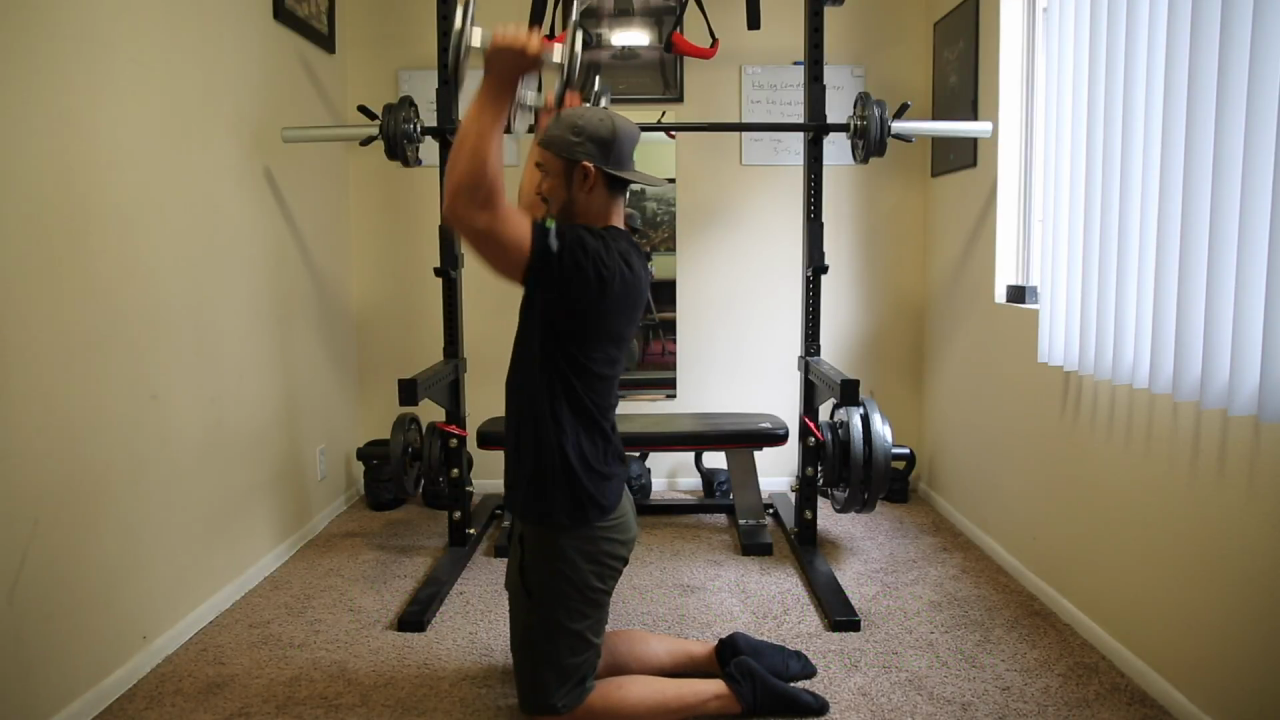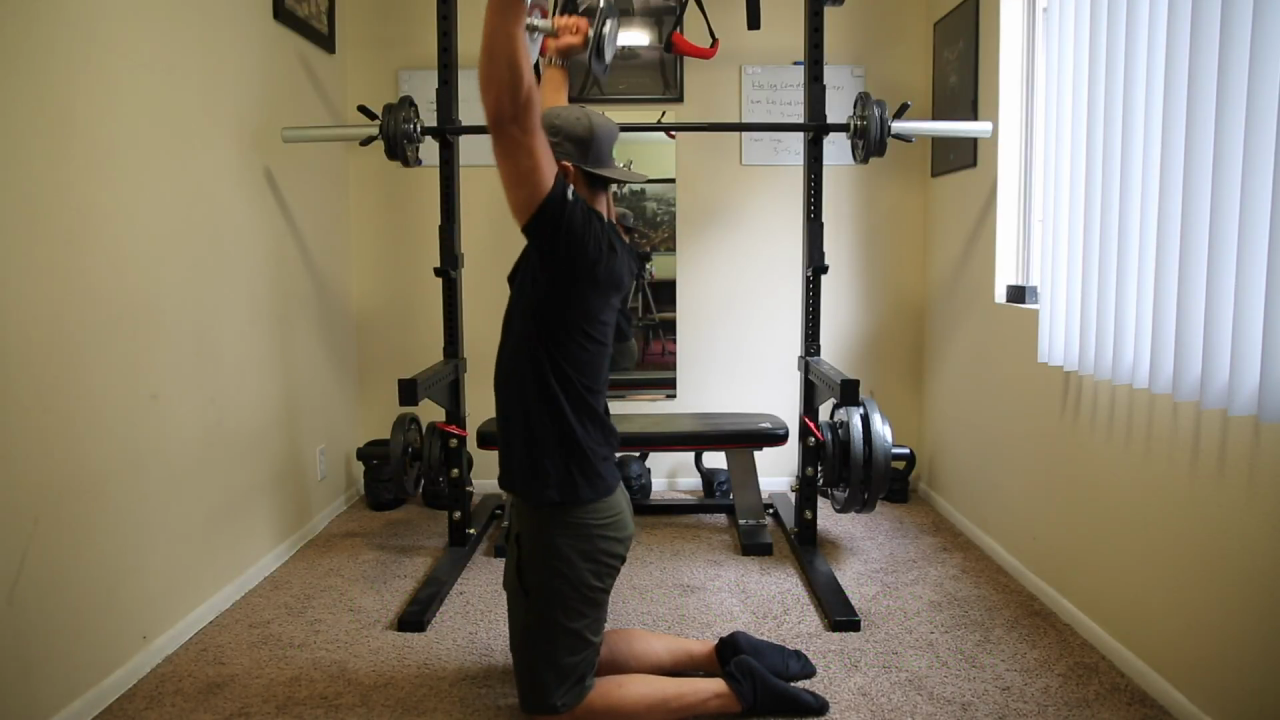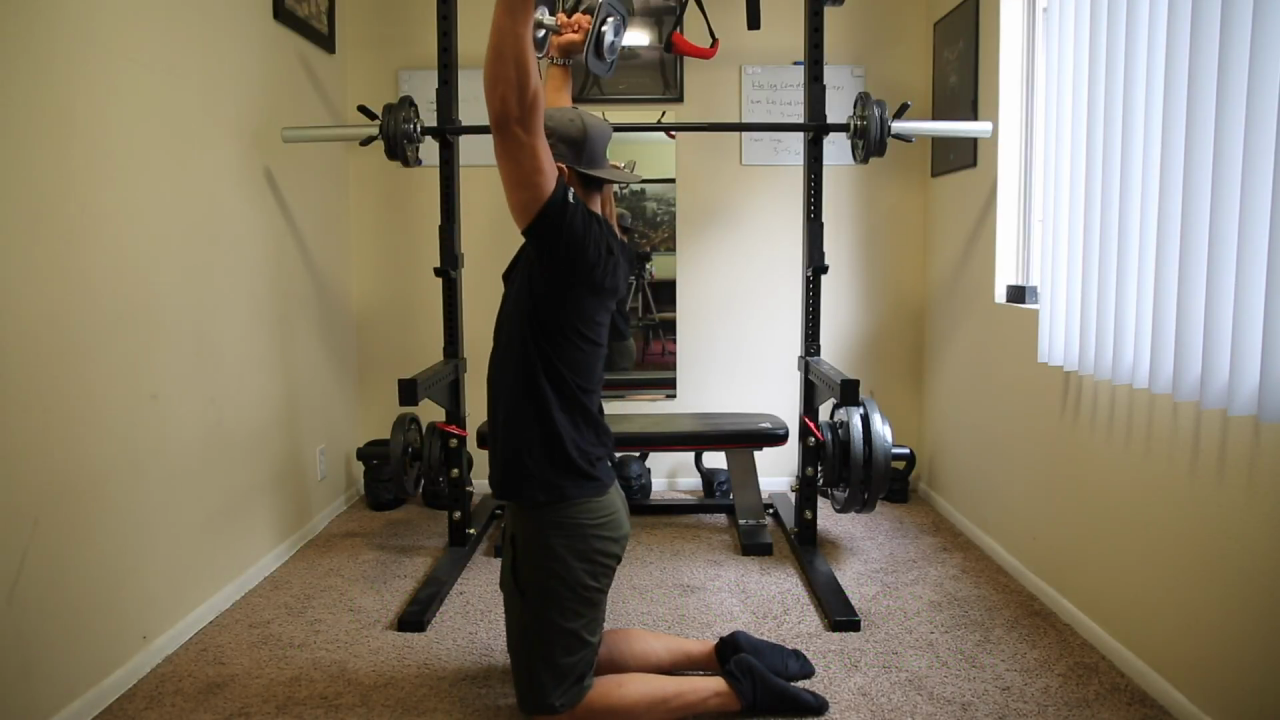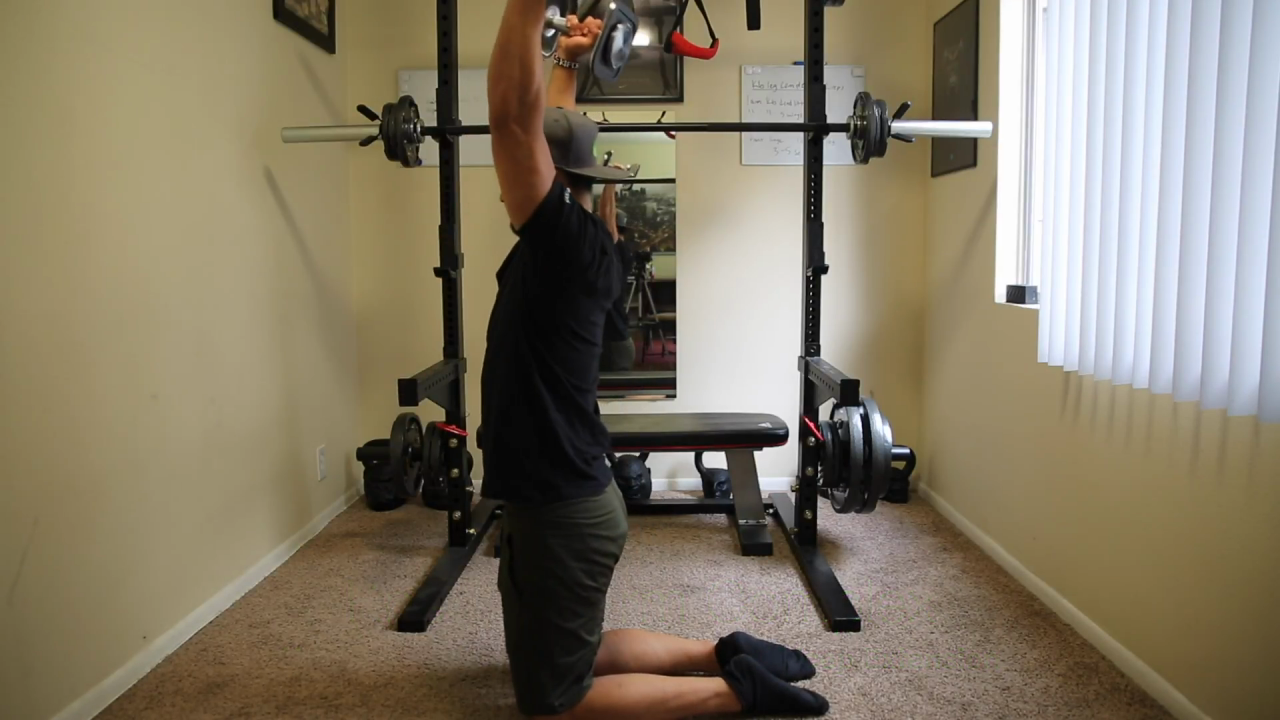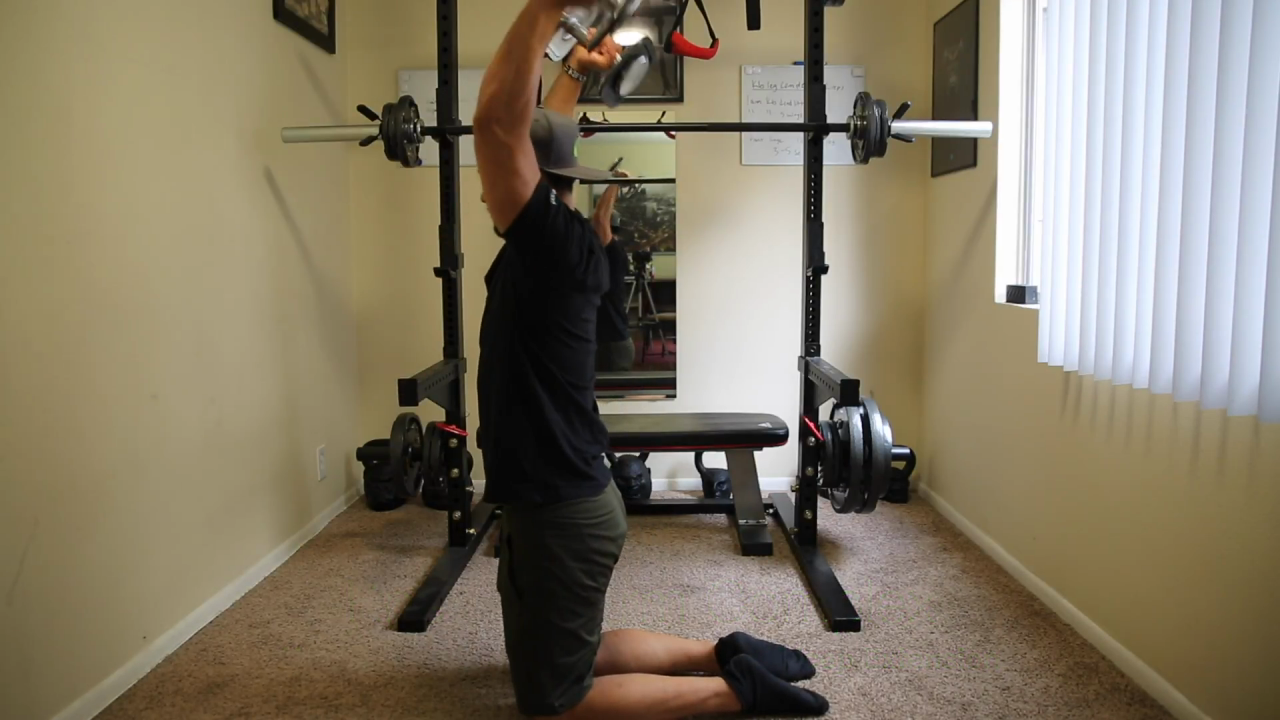
dt=0.2s
person 1, frame 1
left shoulder: (587, 263)
right shoulder: (604, 252)
left elbow: (467, 208)
right elbow: (514, 207)
left wrist: (495, 82)
right wrist: (552, 123)
left hip: (571, 519)
right hip: (582, 503)
right knee: (574, 650)
right ankle: (725, 654)
person 1, frame 2
left shoulder: (575, 242)
right shoulder: (588, 243)
left elbow: (510, 117)
right elbow: (540, 129)
right wrist: (555, 61)
left hip: (567, 512)
right hip: (577, 499)
right knee: (572, 653)
right ankle: (727, 653)
person 1, frame 3
left shoulder: (572, 241)
right shoulder: (581, 245)
left elbow: (513, 117)
right elbow: (541, 127)
right wrist: (561, 60)
left hip: (562, 513)
right hip: (574, 499)
right knee: (571, 654)
right ankle: (727, 653)
person 1, frame 4
left shoulder: (565, 242)
right shoulder: (575, 244)
left elbow: (513, 117)
right elbow: (543, 133)
right wrist: (567, 62)
left hip: (559, 512)
right hip: (571, 497)
right knee: (570, 654)
right ankle: (726, 654)
person 1, frame 5
left shoulder: (552, 242)
right shoulder: (562, 242)
left elbow: (496, 121)
right elbow: (527, 135)
right wrist: (573, 72)
left hip: (559, 512)
right hip: (571, 497)
right knee: (570, 654)
right ankle: (725, 653)
